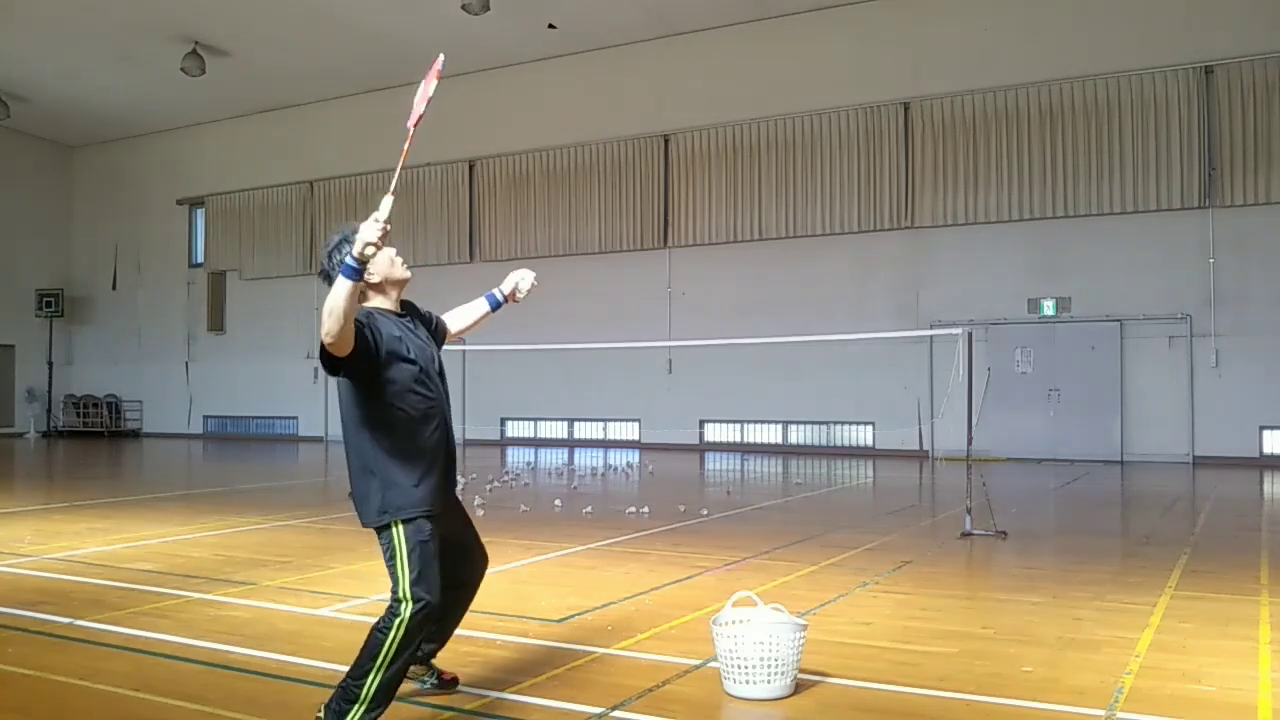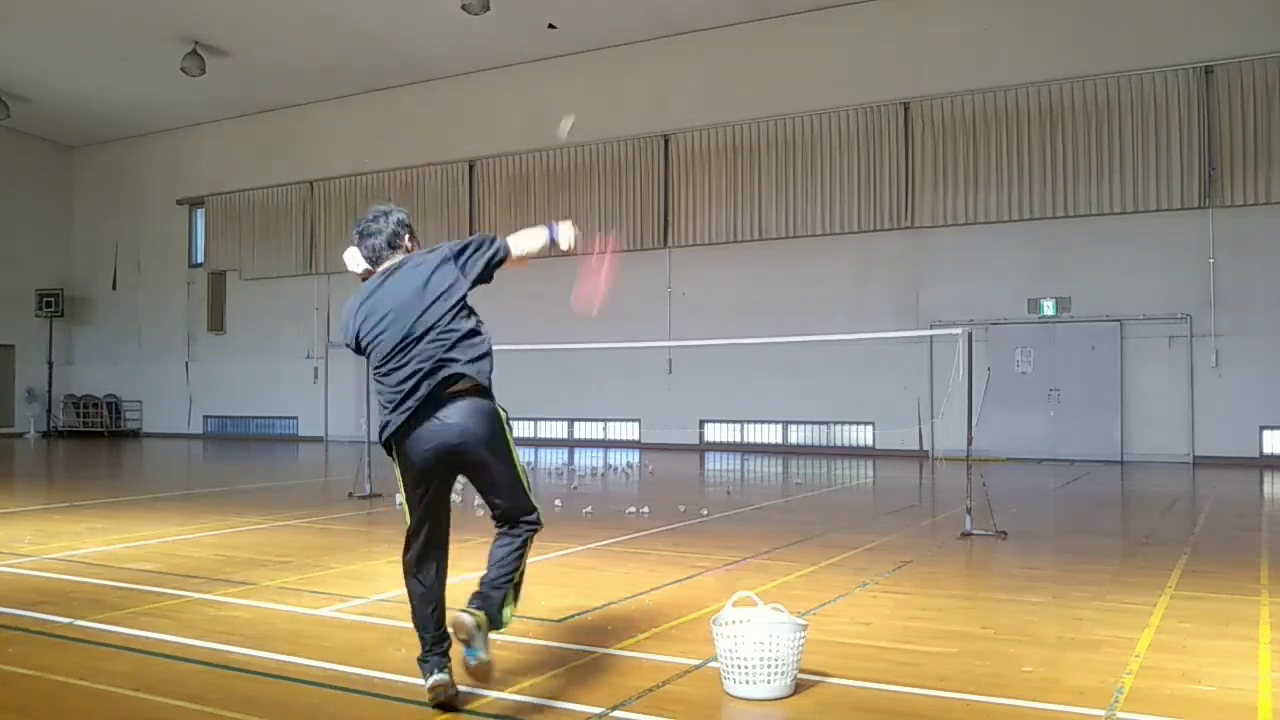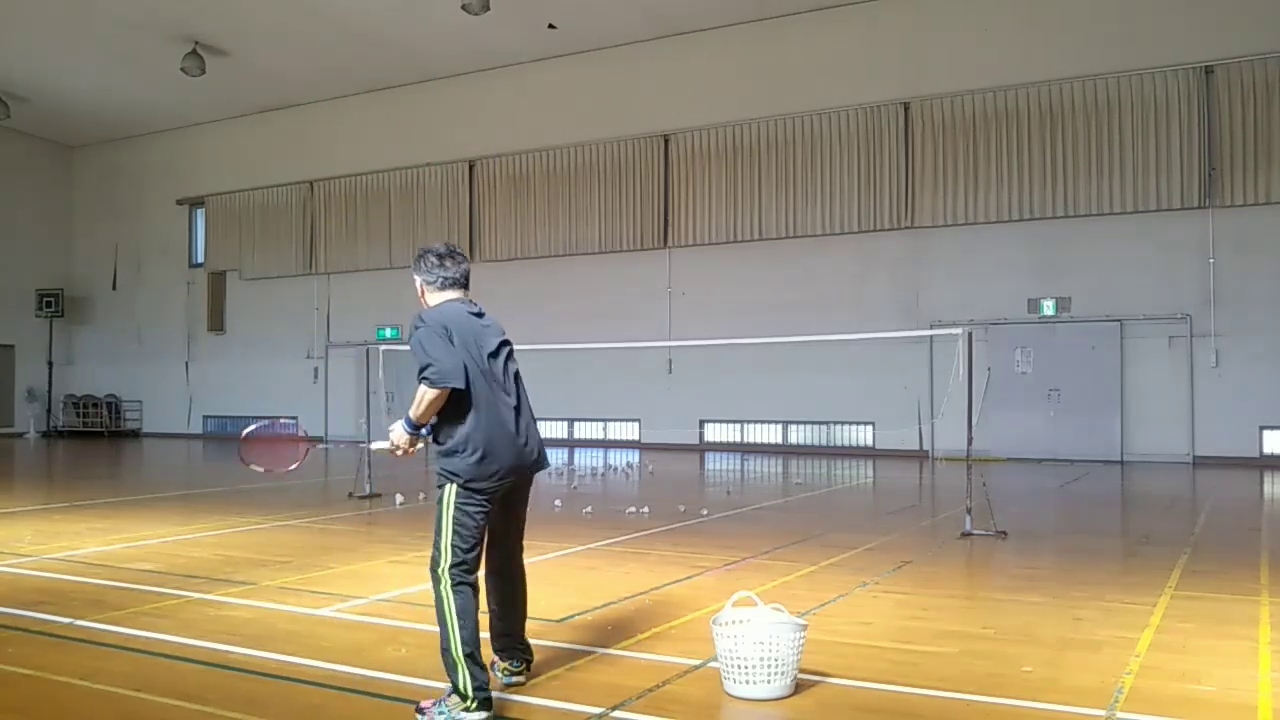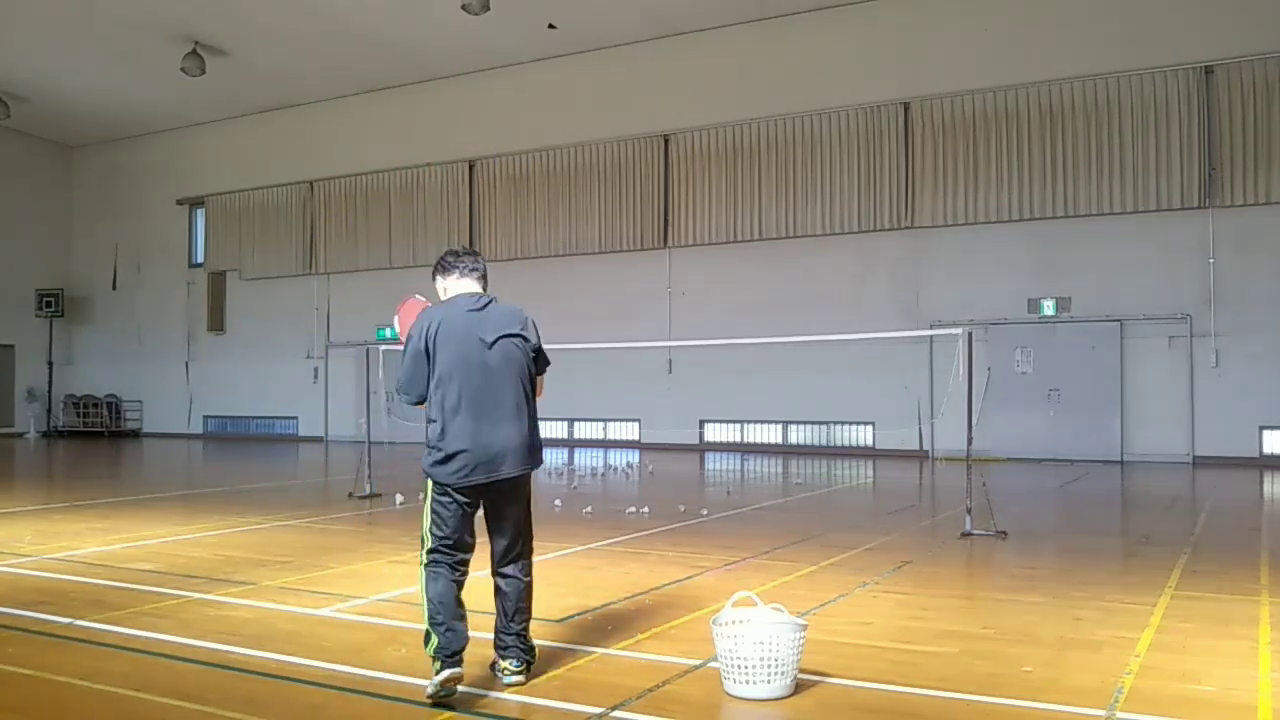
dt=0.5s
person 1, frame 1
left shoulder: (410, 316)
right shoulder: (365, 327)
left elbow: (446, 325)
right elbow: (331, 335)
left wrist: (499, 295)
right wrist: (352, 259)
left hip: (436, 485)
right hip: (397, 493)
left knee: (469, 569)
right knee: (418, 601)
left ankle: (416, 661)
person 1, frame 2
left shoulder: (357, 308)
right shoulder: (440, 261)
right elbow: (512, 249)
right wrist: (553, 234)
left hip: (408, 435)
right hip: (468, 415)
left knee: (425, 548)
right knee: (518, 519)
left ankle: (436, 664)
right ankle: (481, 612)
person 1, frame 3
left shoulder: (432, 321)
right shoulder: (490, 326)
left elbow: (440, 384)
left wrist: (409, 425)
right wrist: (428, 428)
left hip: (472, 465)
right hip: (520, 457)
left knee: (453, 572)
right knee: (506, 560)
right ankle: (513, 658)
person 1, frame 4
left shoulder: (430, 321)
right shoulder: (519, 320)
left elbow: (416, 395)
right elbow: (536, 388)
left hip: (454, 459)
right hip: (513, 457)
left knee: (443, 560)
right knee: (512, 560)
left ankle: (447, 656)
right ankle: (514, 657)
